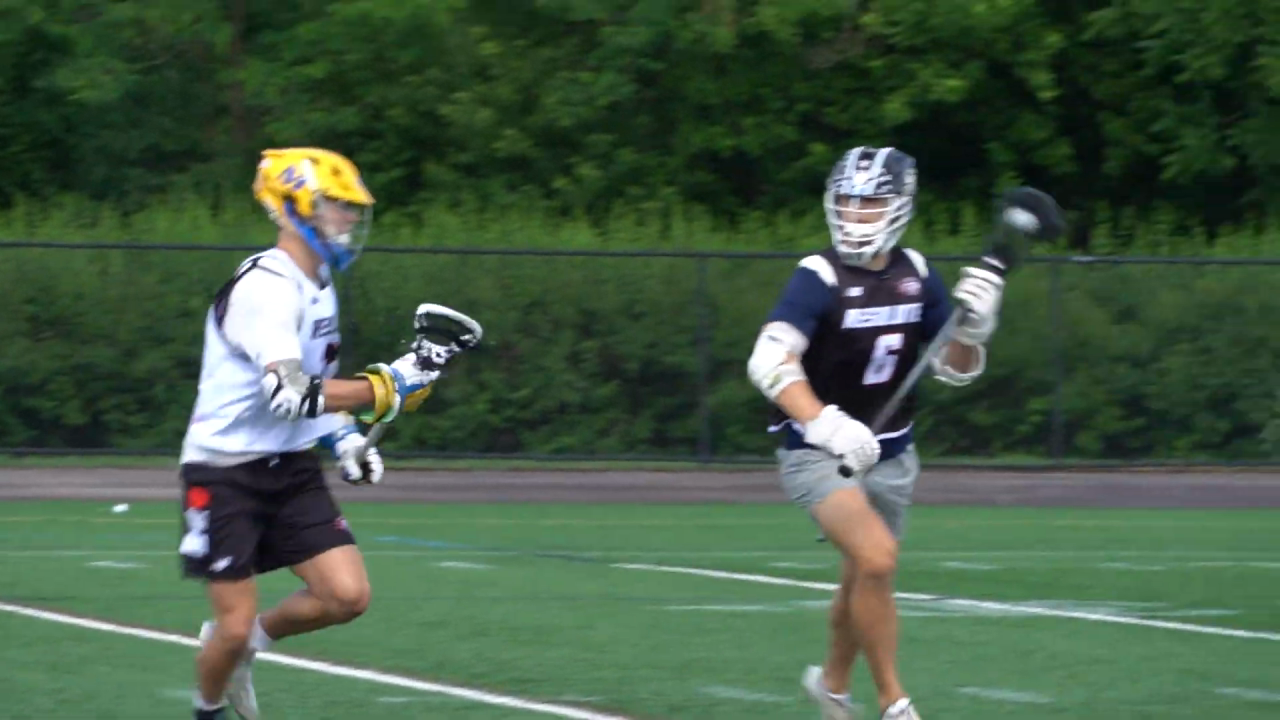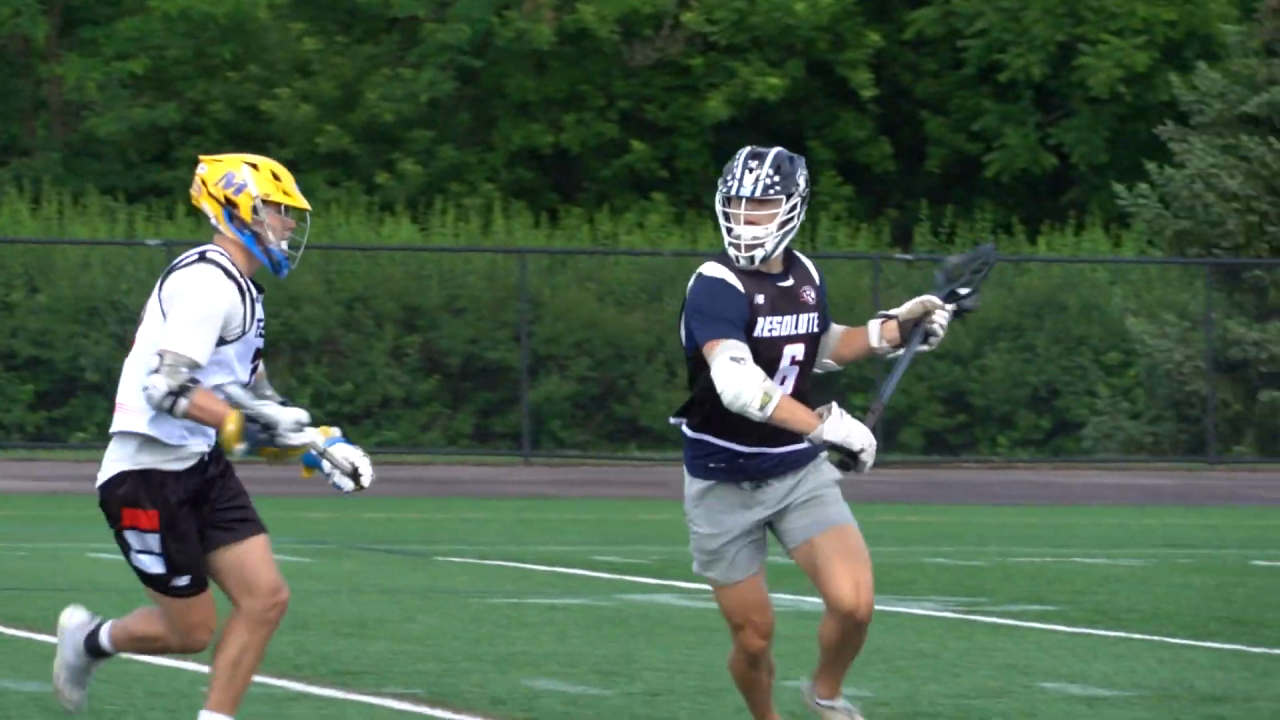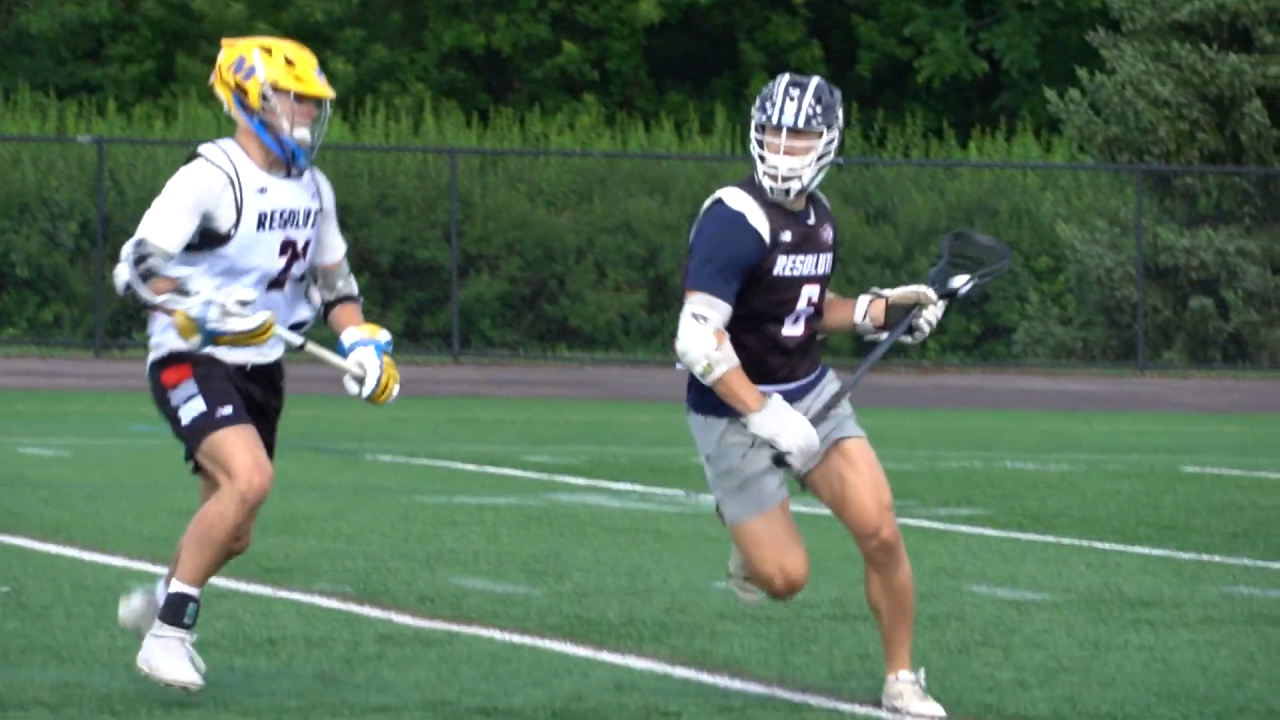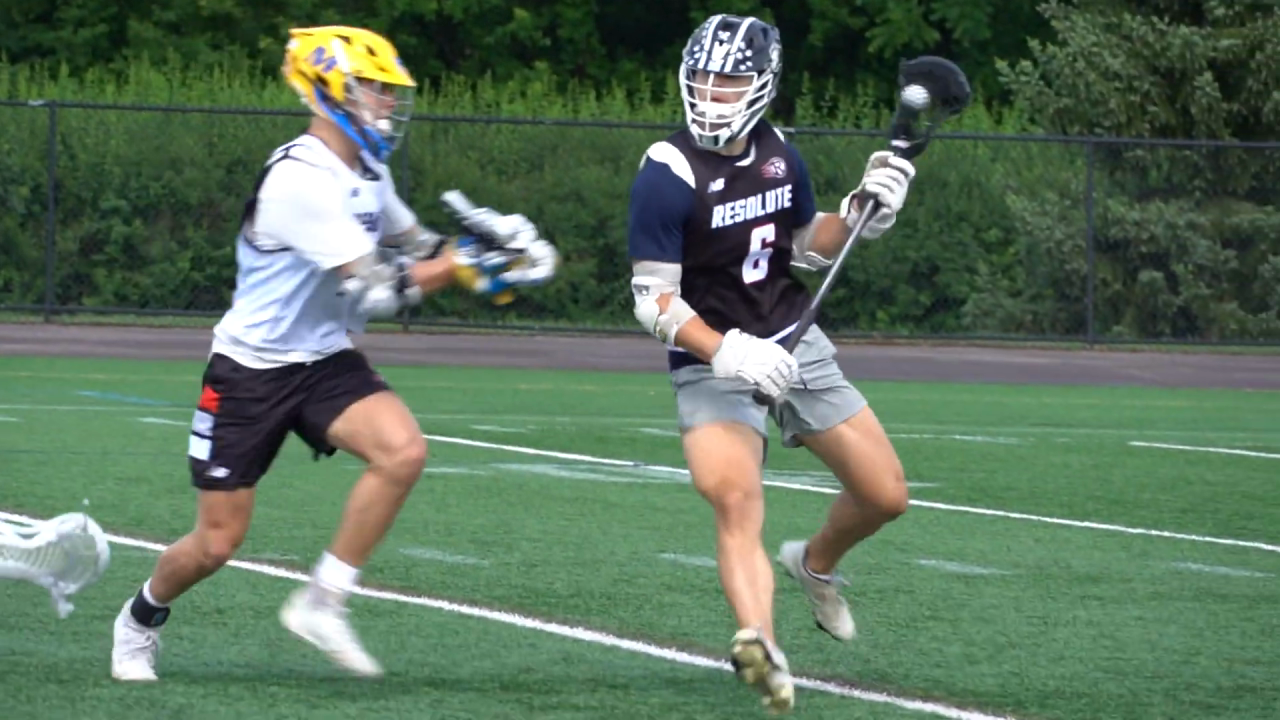
dt=0.4s
person 1, frame 1
left shoulder: (916, 272)
right shoulder: (817, 277)
left elbow: (958, 368)
right elbow: (768, 363)
left wrist: (975, 320)
right wrist: (826, 423)
left hip: (889, 455)
right hip: (816, 453)
left knee: (865, 585)
right knee: (875, 560)
person 1, frame 2
left shoulder: (804, 275)
right shoulder: (714, 285)
right elbow: (737, 386)
left wrist: (897, 326)
right wrist: (828, 424)
left hip: (800, 472)
right hip: (724, 483)
left knee: (854, 605)
right knee: (755, 640)
person 1, frame 3
left shoulder: (818, 215)
right shoulder: (732, 217)
right elbow: (697, 339)
left wrist: (883, 309)
right wrist: (764, 413)
left hip: (806, 397)
right hip: (734, 414)
left knee: (880, 533)
right knee: (787, 578)
right ankle: (752, 544)
person 1, frame 4
left shoulder: (779, 152)
right shoulder: (667, 172)
right elbow: (654, 299)
left wrist: (865, 206)
right wrist: (728, 354)
left hip: (795, 348)
right hip: (713, 366)
left knee: (886, 498)
right knee: (734, 498)
left ankle: (813, 563)
person 2, frame 1
left shoulder: (317, 283)
right shoulder: (263, 287)
right elbow: (288, 393)
left wrist: (339, 436)
right wrist: (387, 387)
left hip: (290, 466)
right hip: (224, 468)
left knee: (348, 596)
right knee: (232, 628)
left ankle: (248, 640)
person 2, frame 2
left shoulder: (242, 291)
right shoulder: (205, 279)
left elbow: (254, 393)
right elbow: (167, 384)
left wrist: (324, 444)
right wrist: (237, 428)
left hip: (199, 466)
right hip: (148, 470)
left knee: (267, 600)
right knee: (190, 630)
right ankle: (90, 638)
person 2, frame 3
left shoulder: (311, 185)
right shoulder: (208, 176)
left elbow: (334, 282)
right elbow: (135, 268)
left wrist: (364, 344)
right wrist: (195, 312)
left hip: (260, 369)
right hip: (192, 360)
left knee: (230, 533)
right knee: (247, 484)
left ankle: (152, 609)
right ankle: (169, 636)
person 2, frame 4
left shoulder: (369, 169)
right shoulder: (297, 180)
left elbow: (410, 243)
right elbow: (370, 288)
left wrist: (495, 252)
right wrist: (464, 266)
left hip: (328, 360)
right hip: (252, 370)
left knee: (404, 451)
right knee: (215, 543)
left ankle: (320, 602)
right ankle: (139, 625)
